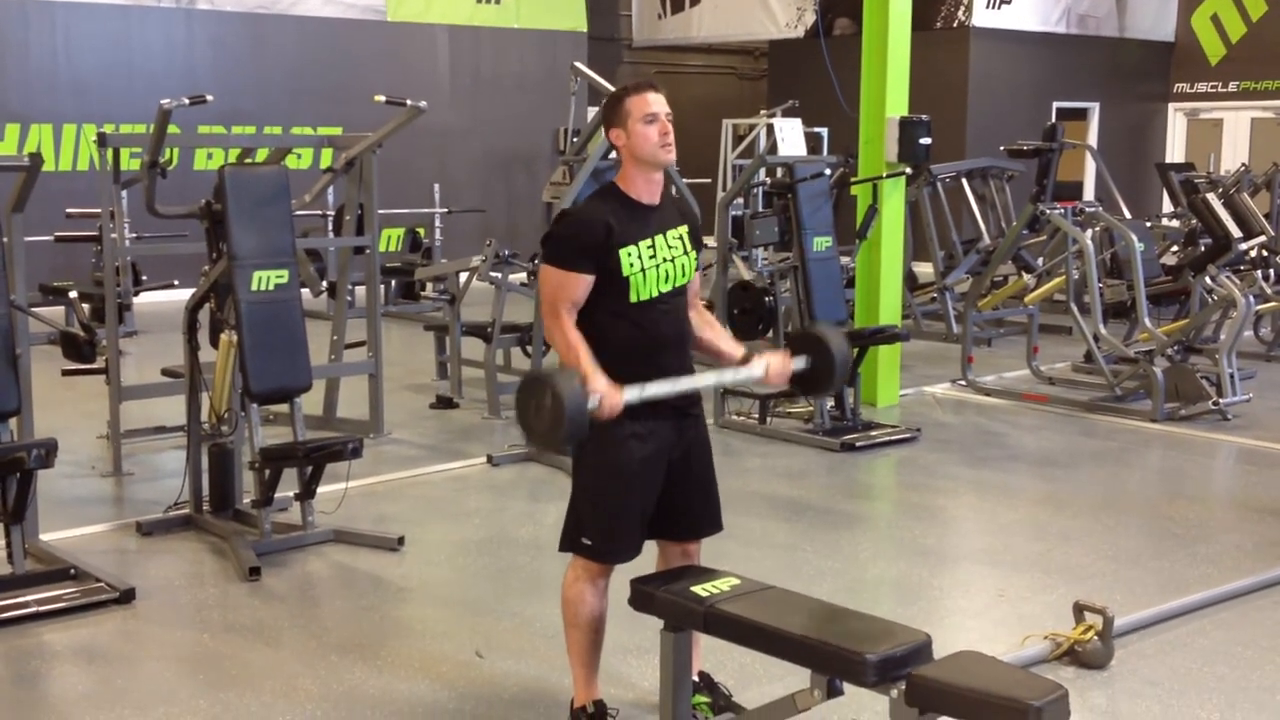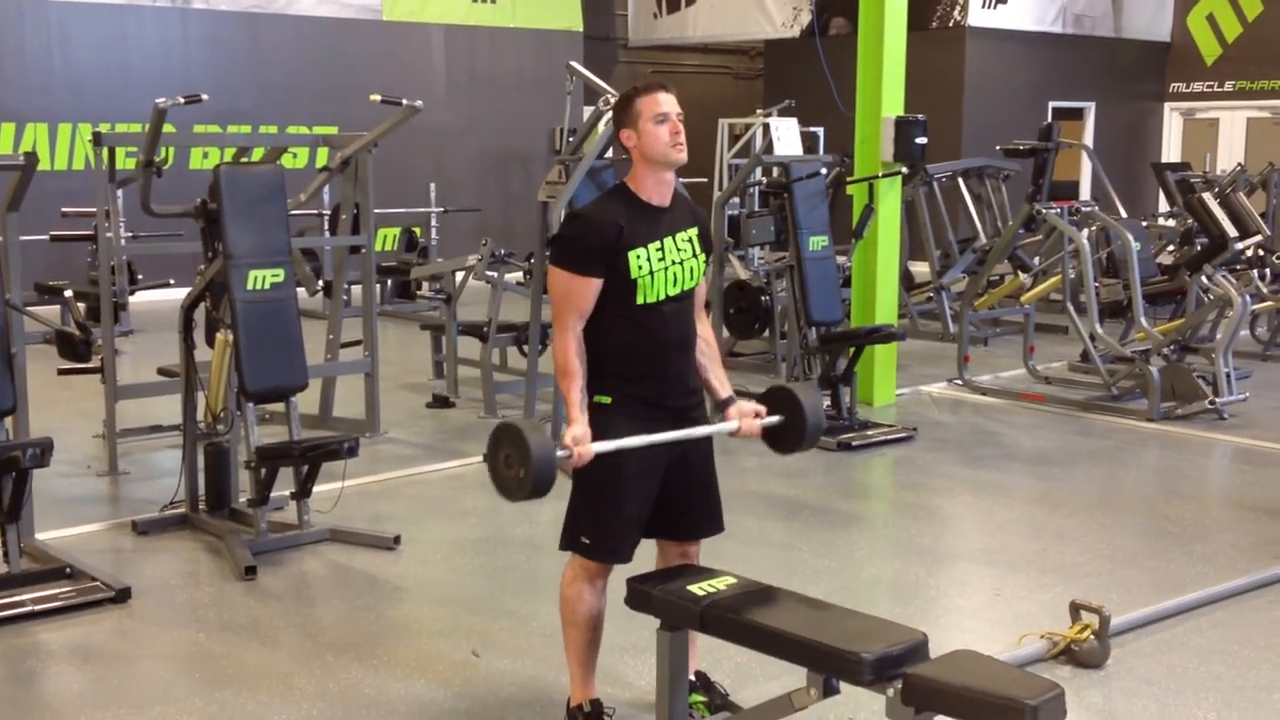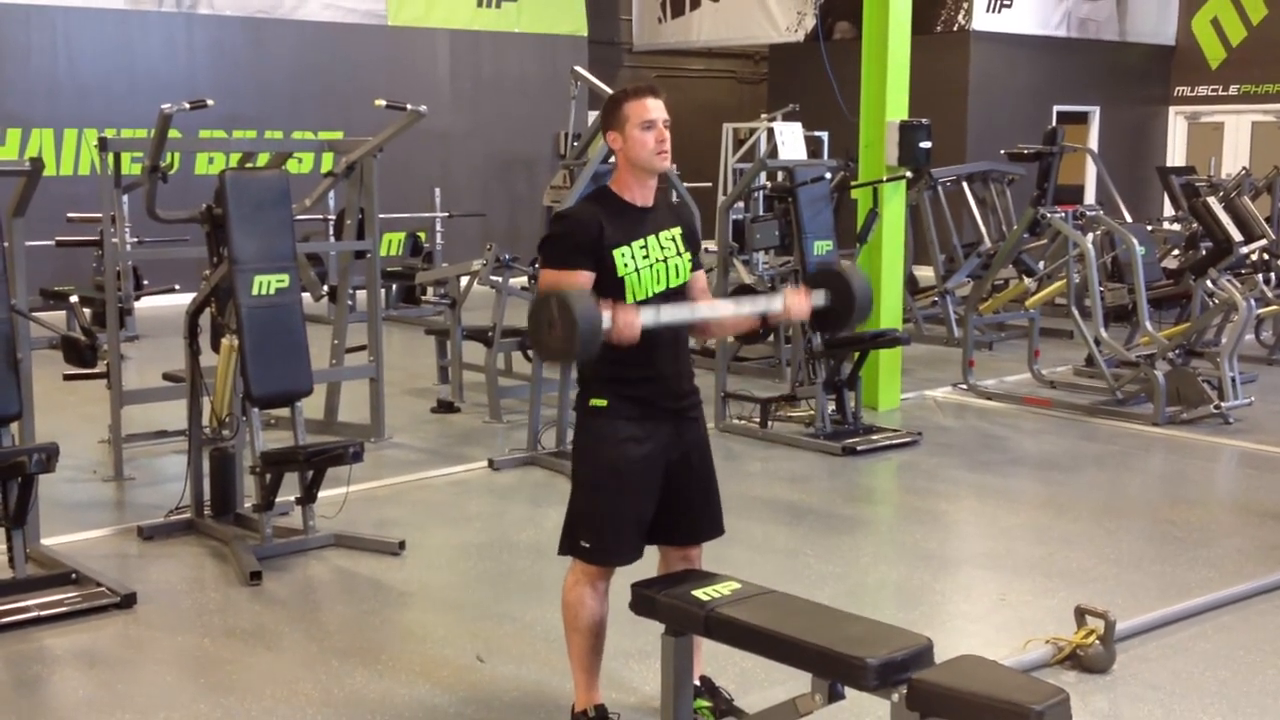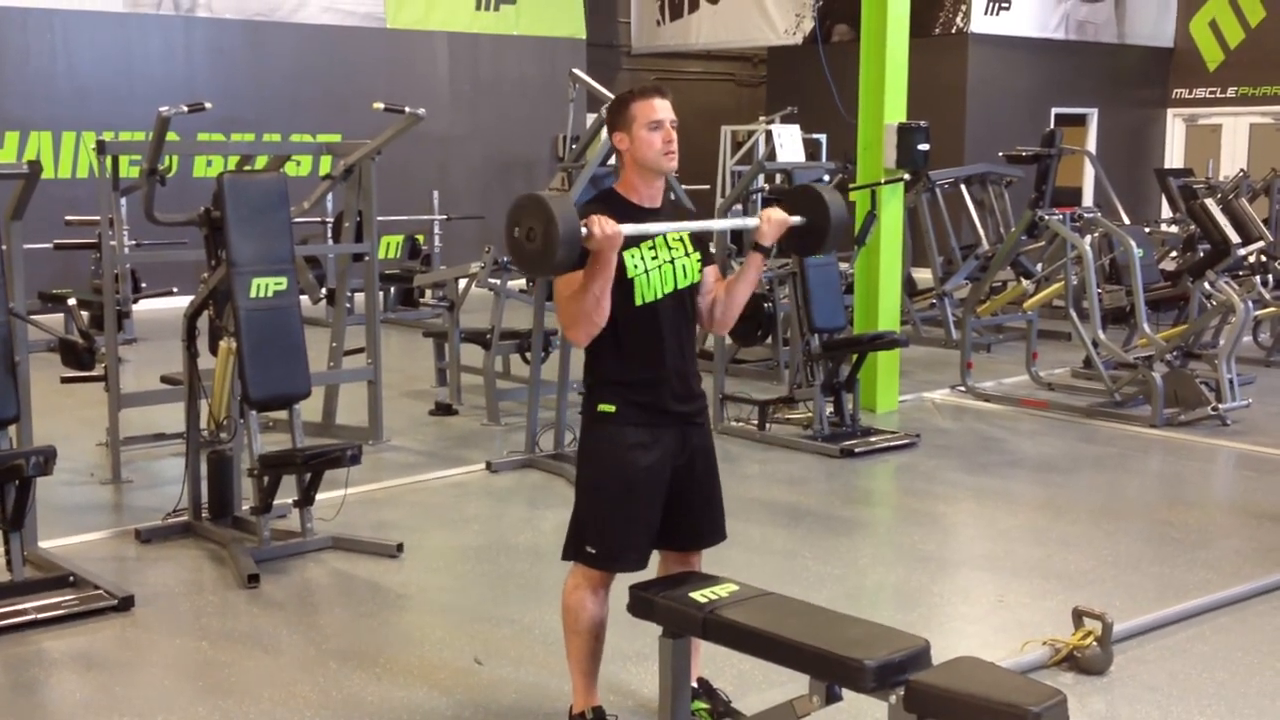
dt=0.4s
person 1, frame 1
left shoulder: (682, 216)
right shoulder: (587, 224)
right elbow: (558, 319)
left wrist: (745, 357)
right wrist: (595, 382)
left hip: (682, 410)
right hip: (621, 415)
left knee: (684, 545)
right knee: (595, 558)
person 1, frame 2
left shoulder: (692, 218)
right shoulder: (597, 225)
right elbow: (568, 328)
left wrist: (727, 398)
right wrist: (577, 418)
left hip: (684, 412)
right hip: (618, 418)
left knee: (685, 544)
right knee: (594, 558)
person 1, frame 3
left shoulder: (679, 219)
right shoulder: (582, 225)
left wrist: (765, 311)
right wrist: (606, 324)
left hip: (680, 409)
right hip: (615, 418)
left knee: (685, 549)
right knee: (594, 562)
person 1, frame 4
left shoulder: (686, 219)
right shoulder: (592, 222)
left elbow: (716, 317)
right elbow: (578, 329)
left wrist: (759, 249)
right wrist: (605, 252)
left hip: (687, 413)
right hip: (621, 421)
left knee: (686, 553)
right knee: (597, 566)
